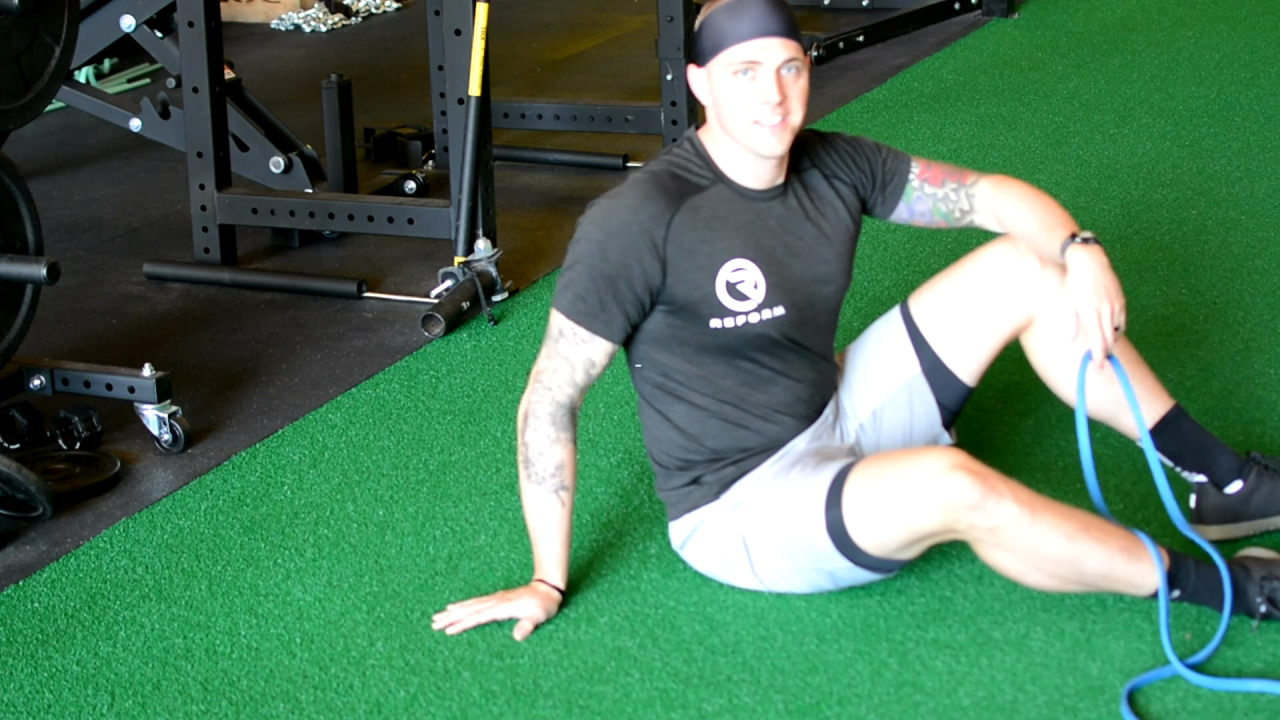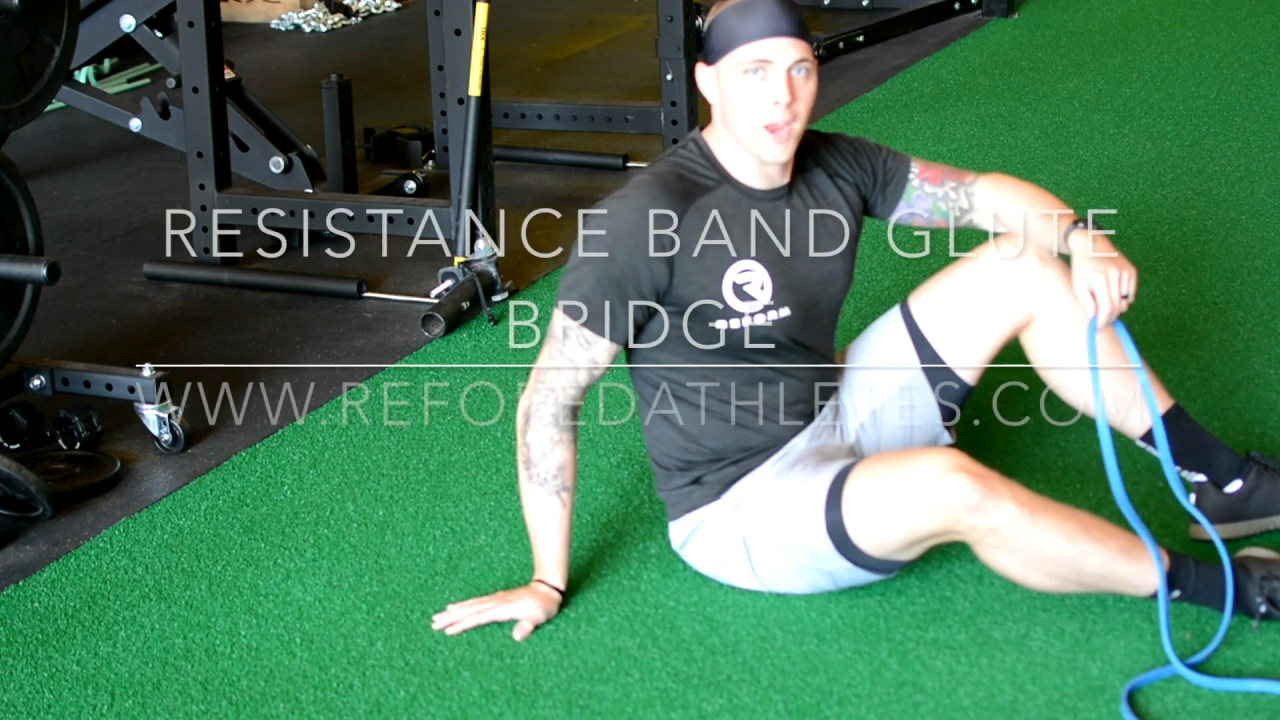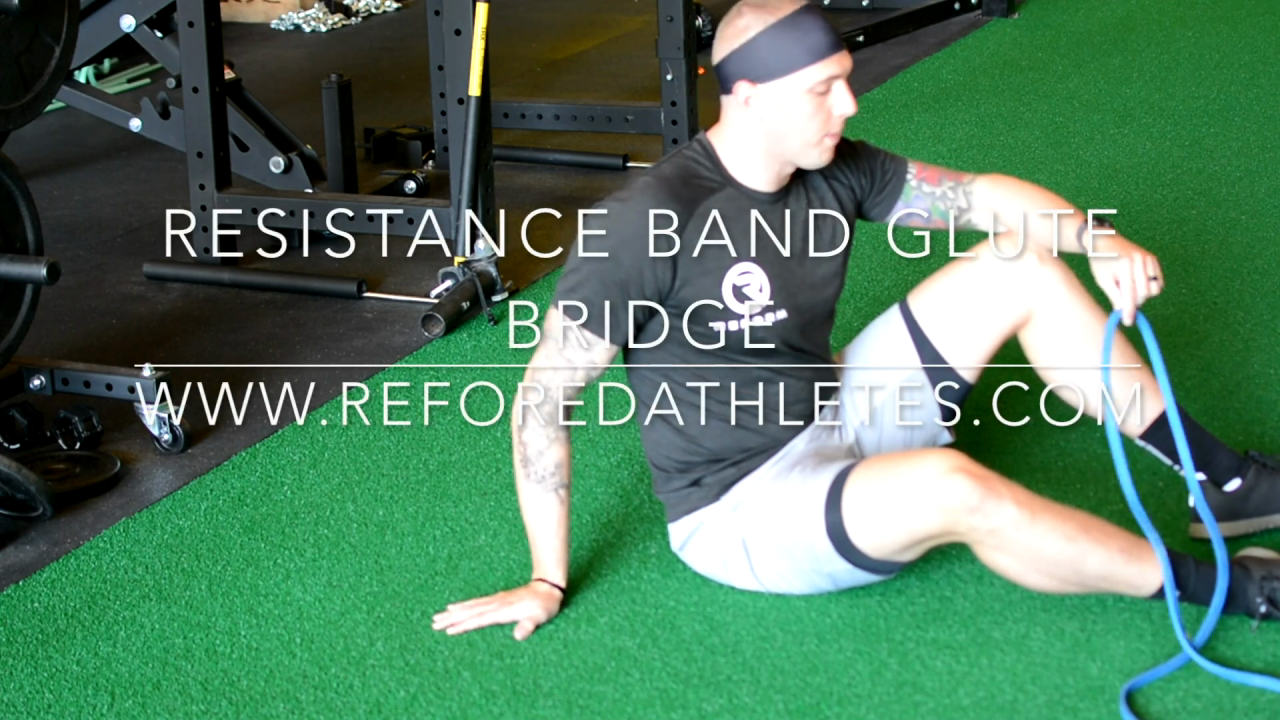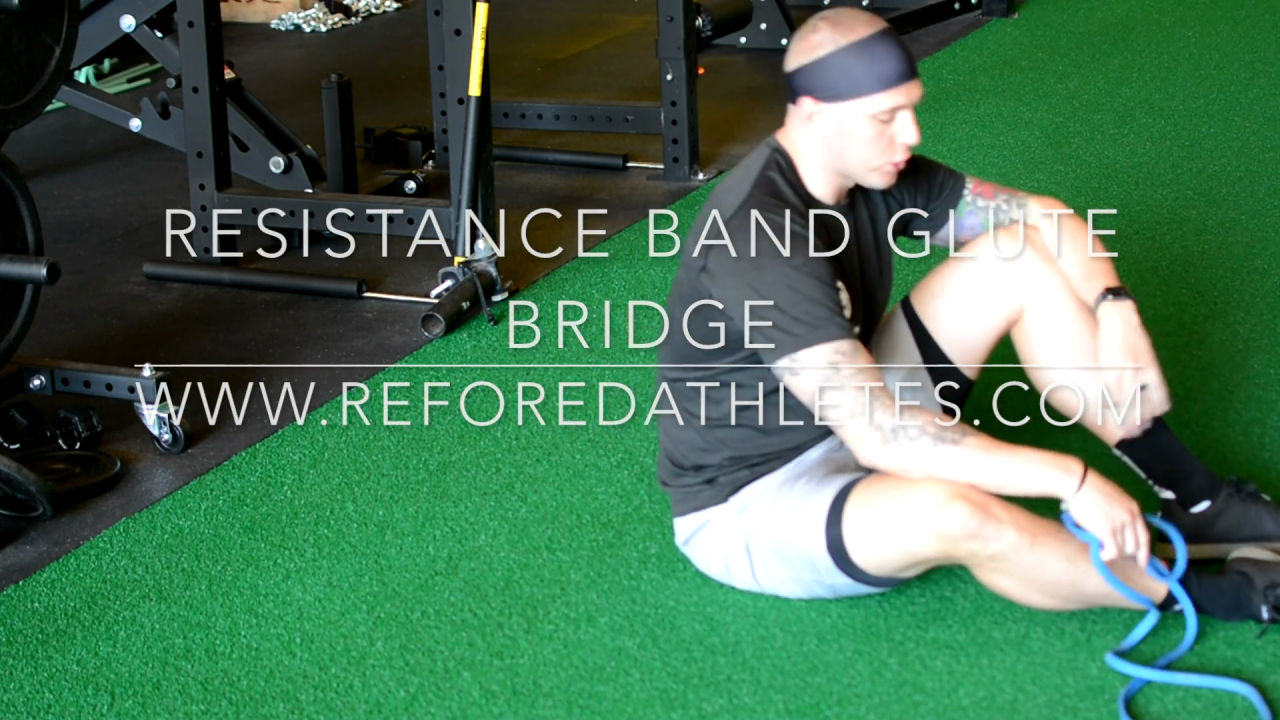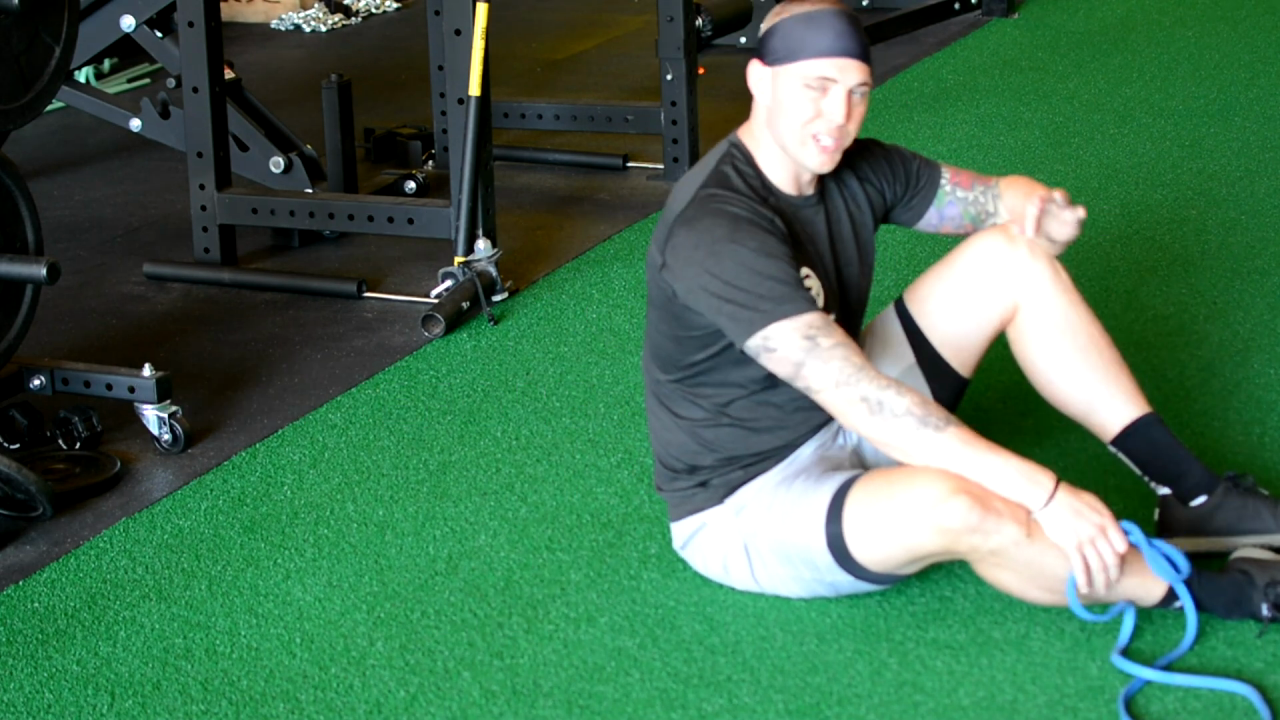
dt=1s
person 1, frame 1
left shoulder: (833, 165)
right shoulder: (639, 219)
left elbow: (987, 194)
right elbow: (549, 400)
left wrist: (1081, 251)
right wrist: (548, 582)
left hip: (837, 417)
right hip: (740, 508)
left knee: (1025, 268)
right knee: (950, 482)
right ankle: (1204, 584)
person 1, frame 2
left shoulder: (835, 165)
right shoulder: (645, 220)
left elbow: (987, 194)
right elbow: (548, 399)
left wrist: (1083, 237)
right wrist: (548, 583)
left hip: (837, 417)
right hip: (741, 509)
left knee: (1025, 267)
right knee: (949, 484)
right ankle: (1201, 583)
person 1, frame 3
left shoulder: (829, 164)
right shoulder: (654, 220)
left elbow: (980, 194)
right elbow: (542, 395)
left wrist: (1100, 240)
right wrist: (551, 574)
left hip: (833, 415)
right hip: (741, 508)
left knee: (1023, 265)
right knee: (948, 484)
right ankle: (1203, 584)
person 1, frame 4
left shoulder: (878, 166)
right shoulder: (760, 240)
left elbow: (1048, 219)
right elbow: (880, 436)
left wrist: (1114, 310)
right wrist: (1071, 479)
left hip: (843, 421)
right hip: (747, 509)
left knee: (1021, 258)
right knee: (954, 512)
left ankle: (1190, 500)
right ankle: (1207, 593)
person 1, frame 5
left shoulder: (853, 167)
right shoulder: (715, 230)
left elbow: (1008, 195)
right elbow: (858, 397)
left wrist: (1045, 221)
right wrist: (1046, 496)
left hip: (839, 422)
right hip: (744, 509)
left knee: (1007, 256)
right knee: (953, 506)
left ankle: (1191, 497)
right ankle: (1201, 591)
